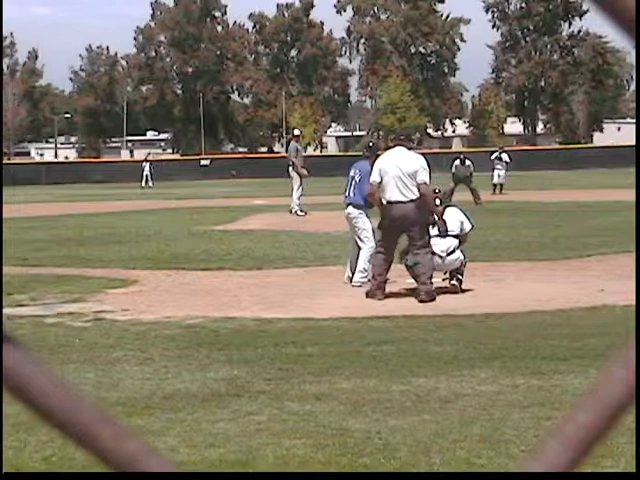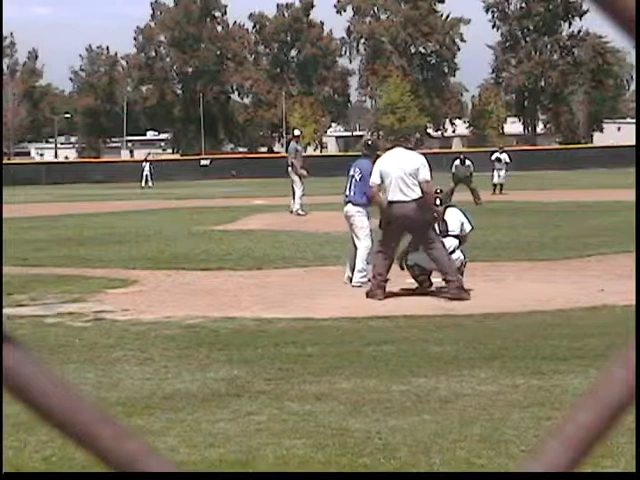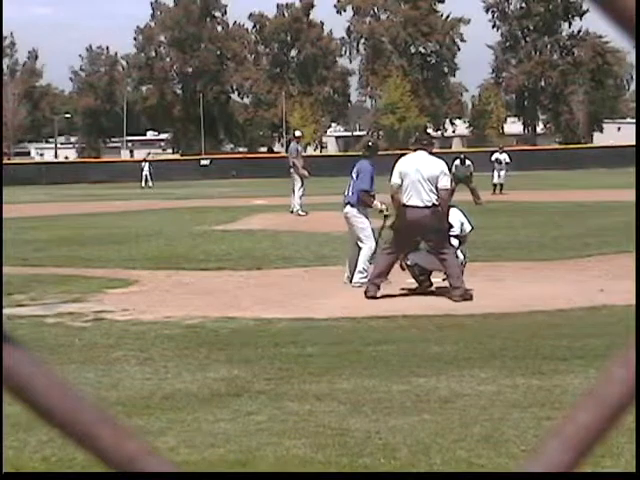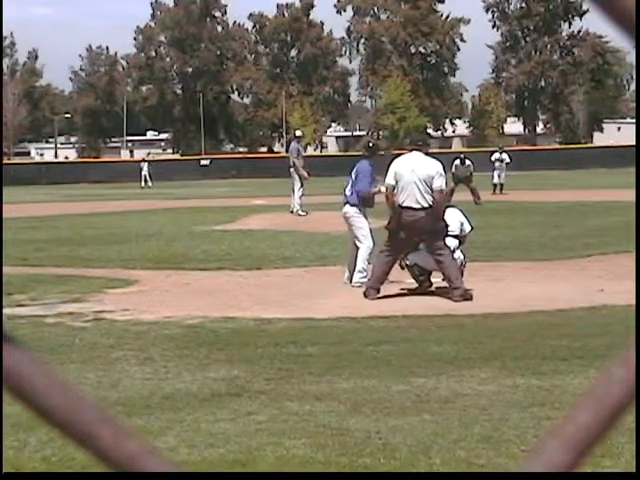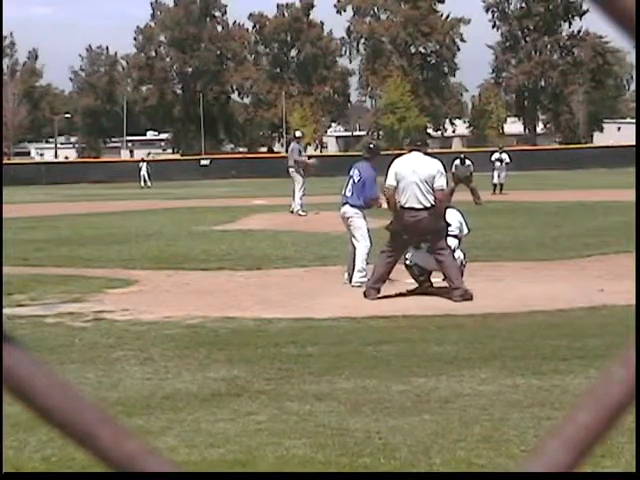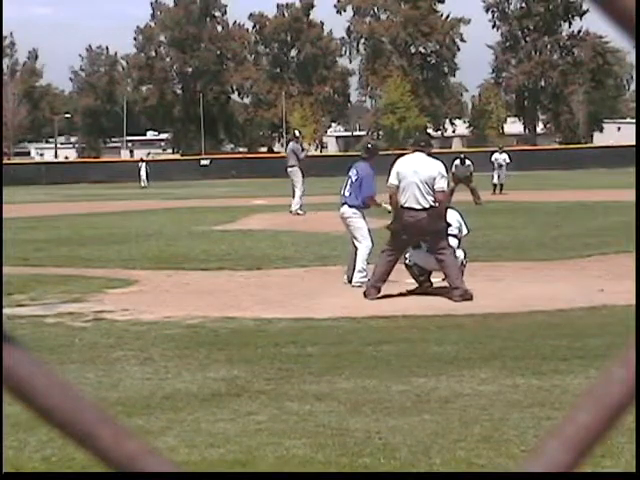
dt=0.4s
person 1, frame 1
left shoulder: (382, 159)
right shoulder: (417, 159)
left elbow: (373, 191)
right elbow: (425, 191)
left wrist: (383, 210)
right wrist: (433, 211)
left hip: (391, 210)
right hip: (414, 208)
left knee: (384, 249)
right knee: (421, 249)
left ankle: (376, 288)
right ankle: (424, 288)
person 1, frame 2
left shoulder: (381, 161)
right shoulder: (417, 157)
left elbow: (374, 192)
right elbow: (427, 189)
left wrist: (385, 211)
right wrist: (431, 209)
left hip: (393, 209)
right hip: (416, 208)
left knee: (385, 249)
right knee: (434, 245)
left ankle: (377, 289)
right ankle: (453, 285)
person 1, frame 3
left shoulder: (403, 161)
right shoulder: (439, 164)
left elbow: (394, 193)
right elbow: (444, 196)
left wrist: (400, 214)
right wrist: (443, 218)
left hip: (407, 214)
right hip: (430, 214)
left knee: (390, 250)
right knee: (445, 251)
left ankle: (372, 287)
right ankle: (458, 290)
person 1, frame 4
left shoulder: (398, 162)
right shoulder: (434, 164)
left elbow: (389, 193)
right elbow: (438, 197)
left wrist: (395, 213)
right wrist: (438, 218)
left hip: (403, 215)
right hip: (426, 215)
left knee: (388, 252)
right knee: (442, 252)
left ankle: (372, 289)
right ankle: (458, 290)
person 1, frame 5
left shoulder: (398, 163)
right shoulder: (435, 164)
left elbow: (389, 194)
right elbow: (440, 197)
left wrist: (396, 215)
right wrist: (440, 218)
left hip: (405, 216)
right hip: (428, 216)
left knee: (390, 252)
right knee: (443, 253)
left ankle: (372, 289)
right ankle: (458, 290)
person 1, frame 6
left shoulder: (400, 162)
right shoulder: (437, 165)
left elbow: (392, 193)
right elbow: (441, 198)
left wrist: (398, 215)
right wrist: (440, 218)
left hip: (405, 215)
right hip: (428, 216)
left knee: (390, 252)
right knee: (445, 253)
left ankle: (372, 289)
right ankle: (458, 291)
person 2, frame 1
left shoulder: (356, 166)
right shoulder: (368, 169)
right elbow: (368, 194)
left hip: (350, 208)
right hip: (359, 210)
left knee: (356, 244)
right knee: (369, 244)
left ankle: (350, 275)
right ankle: (359, 278)
person 2, frame 2
left shoulder: (355, 164)
right shoulder: (369, 167)
right elbow: (371, 194)
left hip: (349, 207)
right hip: (359, 209)
left knee: (357, 243)
right knee: (364, 244)
left ankle: (350, 275)
right ankle: (359, 279)
person 2, frame 3
left shoulder: (359, 164)
right shoulder: (367, 167)
right elbow: (362, 193)
left wrist: (375, 203)
right wrist: (375, 205)
left hip: (350, 208)
right hip: (357, 210)
left knee: (356, 244)
right knee: (369, 244)
left ankle: (350, 276)
right ankle: (359, 279)
person 2, frame 4
left shoulder: (360, 165)
right shoulder: (366, 167)
left elbow: (364, 188)
right elbow: (363, 192)
left wrist: (377, 189)
right wrist: (381, 189)
left hip: (349, 208)
right hip: (356, 210)
left knee: (356, 243)
right knee: (366, 244)
left ankle: (350, 276)
right ankle: (359, 279)
person 2, frame 5
left shoulder: (357, 166)
right shoulder: (369, 171)
right elbow: (370, 199)
left wrist: (377, 199)
right wrist: (381, 204)
left hip: (346, 208)
right hip: (355, 211)
left knee: (356, 243)
right knee: (363, 244)
left ankle: (350, 275)
right ankle: (358, 279)
person 2, frame 6
left shoulder: (355, 166)
right shoulder: (368, 171)
right elbow: (368, 197)
right wrist: (383, 205)
left hip: (346, 208)
right hip: (354, 211)
left knee: (357, 243)
right knee: (365, 244)
left ankle: (350, 275)
right ankle: (359, 279)
